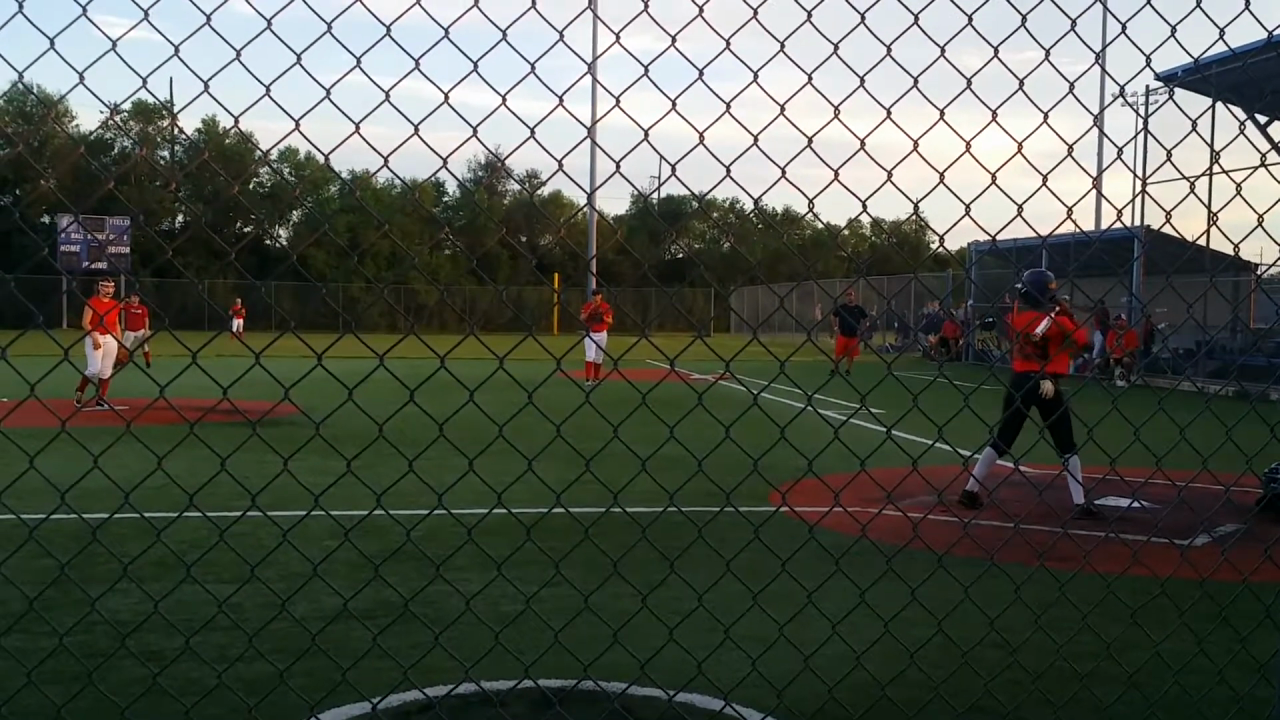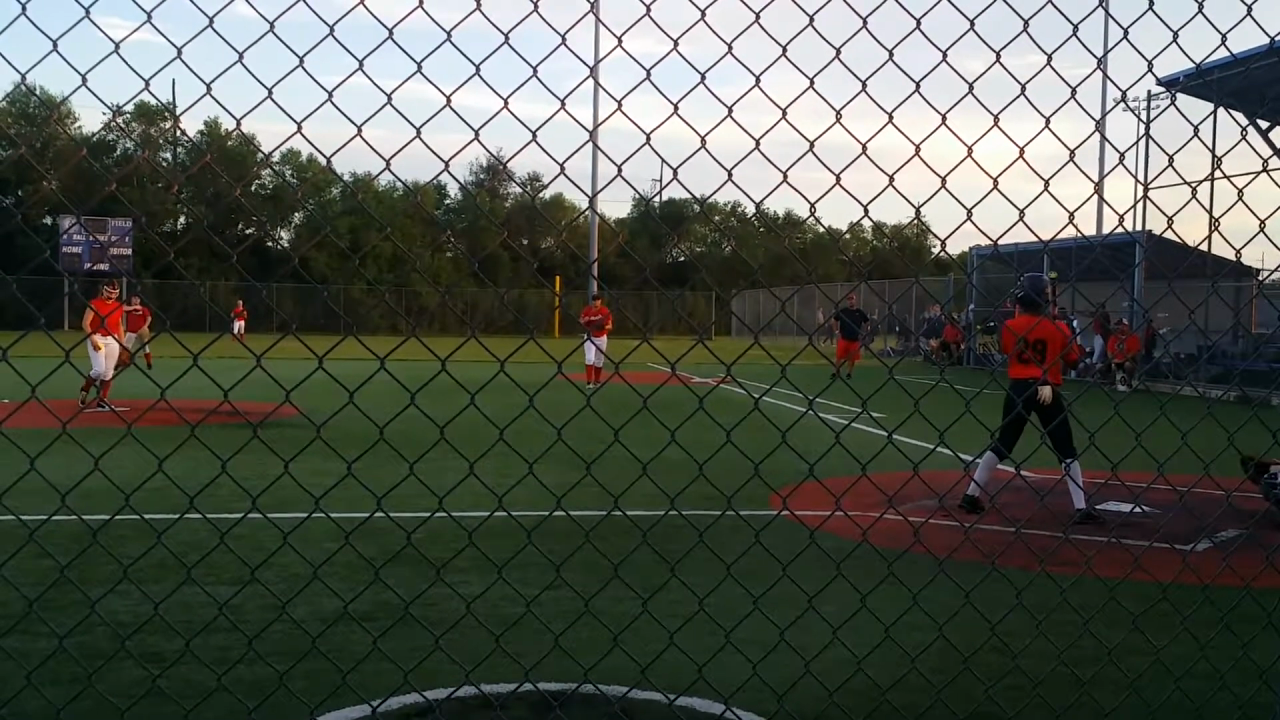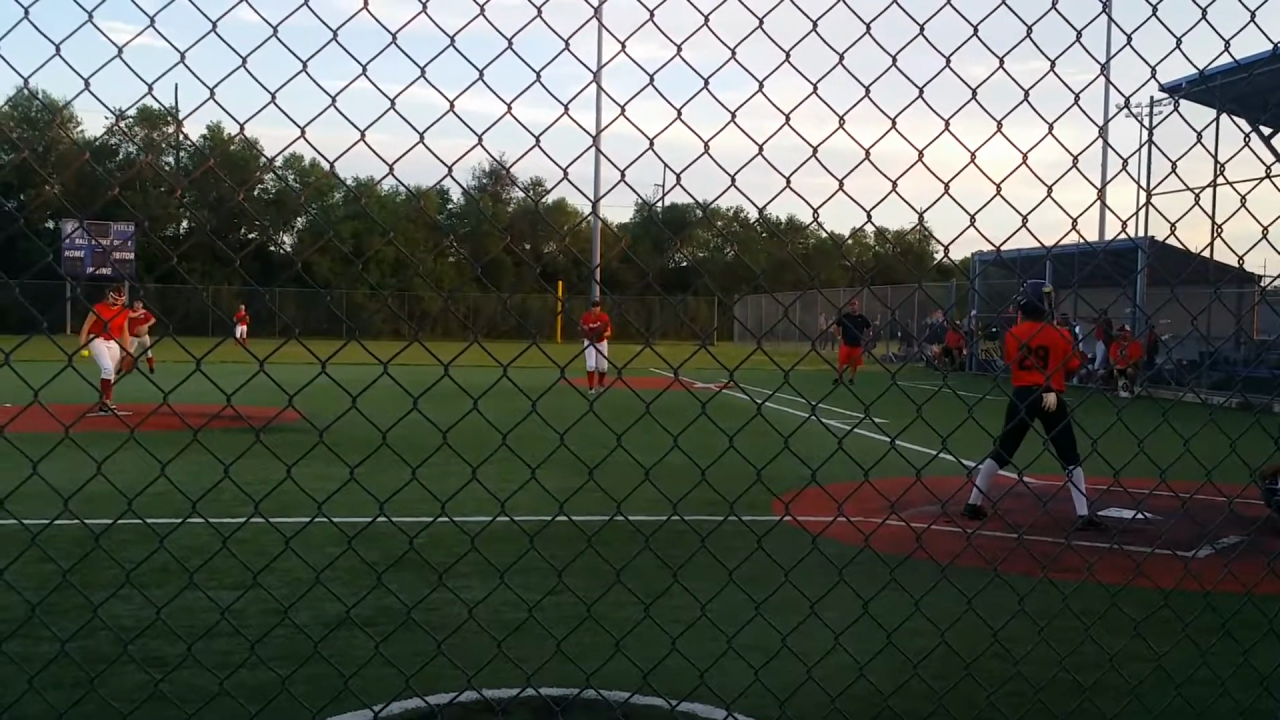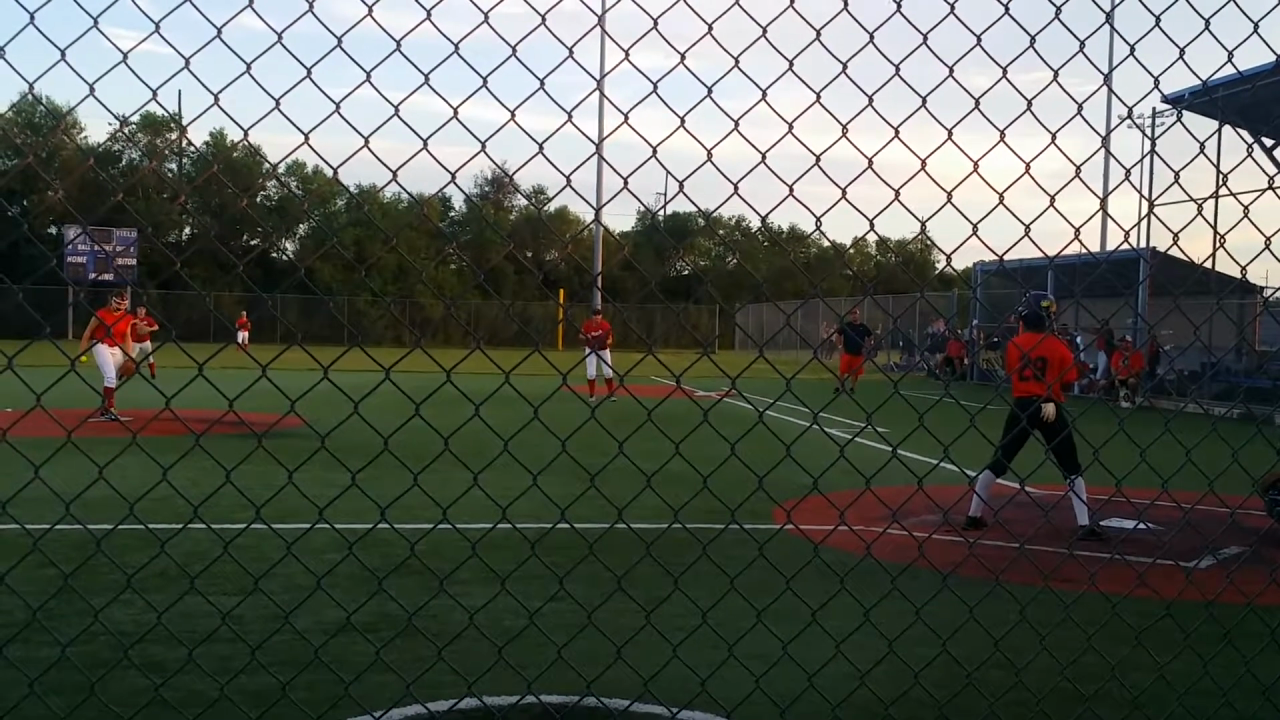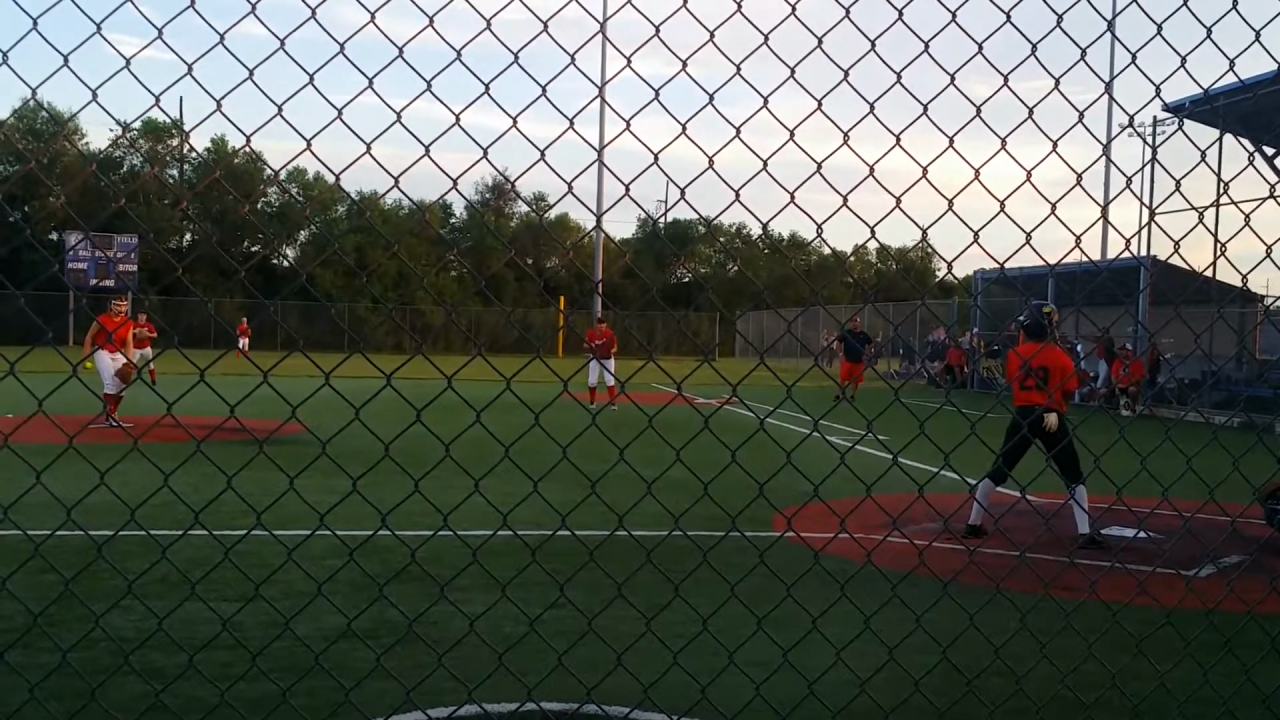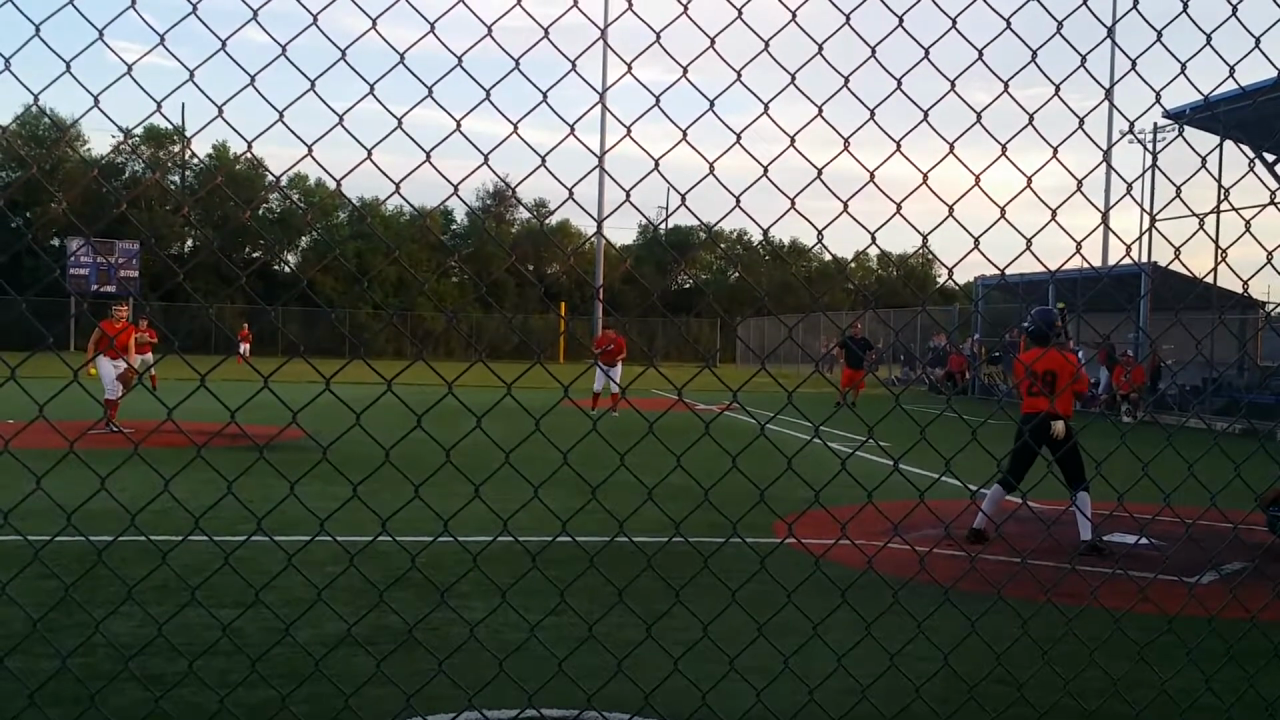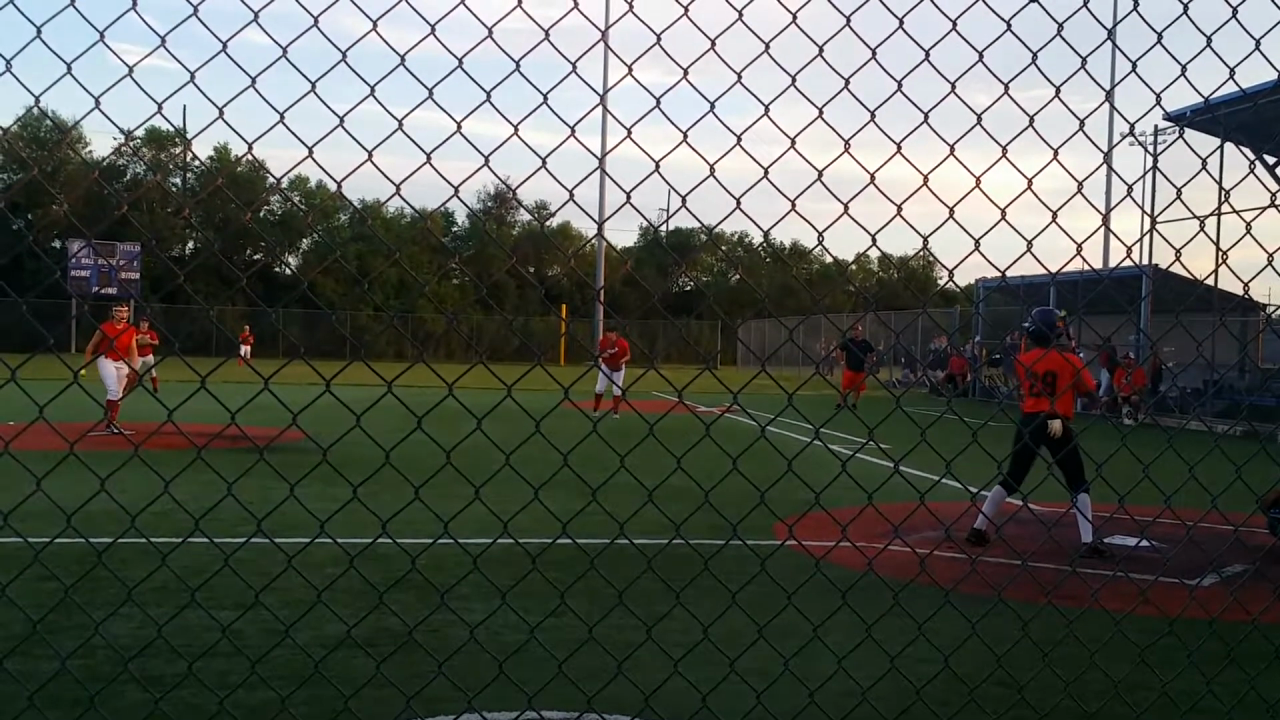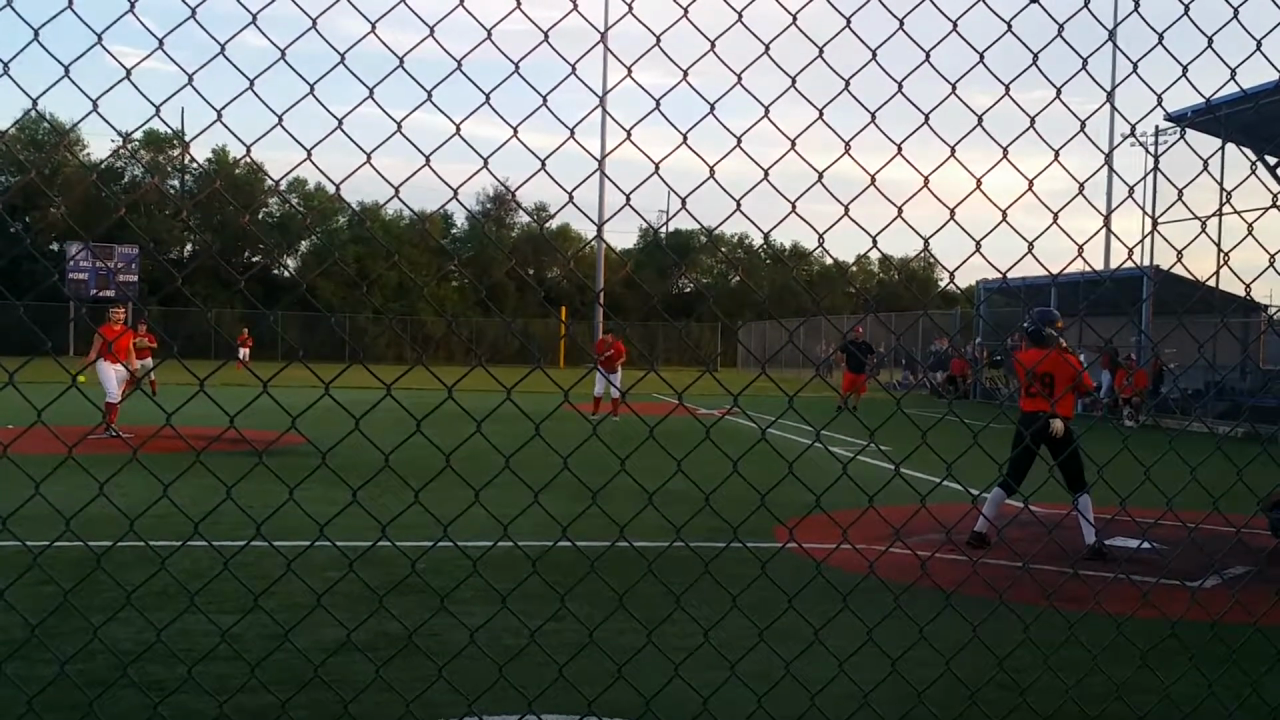
dt=0.3s
person 1, frame 1
left shoulder: (1015, 319)
right shoulder: (1060, 323)
right elbow: (1083, 341)
right wrist: (1069, 316)
left hip: (1019, 384)
right hip: (1047, 385)
left knee: (1001, 440)
right knee: (1067, 446)
left ankle: (970, 491)
right ankle: (1080, 504)
person 1, frame 2
left shoulder: (1010, 327)
right shoulder: (1058, 329)
right elbow: (1073, 361)
left hip: (1018, 389)
right hip: (1047, 391)
left knee: (1001, 445)
right knee: (1067, 451)
left ankle: (971, 495)
right ankle: (1082, 509)
person 1, frame 3
left shoulder: (1012, 335)
right shoulder: (1060, 335)
right elbow: (1071, 369)
left hip: (1021, 396)
right hip: (1051, 398)
left knee: (1002, 452)
right knee: (1070, 457)
left ankle: (973, 504)
right ankle: (1084, 515)
person 1, frame 4
left shoulder: (1013, 345)
right shoulder: (1059, 347)
right elbow: (1067, 381)
left hip: (1021, 407)
right hip: (1050, 409)
left knee: (999, 462)
right knee: (1072, 468)
left ankle: (973, 516)
right ankle: (1085, 525)
person 1, frame 5
left shoulder: (1014, 354)
right shoulder: (1061, 356)
right elbow: (1068, 392)
left hip: (1022, 417)
right hip: (1051, 418)
left knee: (998, 471)
right knee: (1074, 476)
left ankle: (973, 524)
right ankle: (1085, 533)
person 1, frame 6
left shoulder: (1021, 361)
right shoulder: (1068, 360)
right elbow: (1082, 393)
left hip: (1029, 423)
right hip: (1058, 425)
left knee: (1009, 478)
right knee: (1078, 484)
left ankle: (977, 528)
right ankle: (1087, 540)
person 1, frame 7
left shoulder: (1023, 360)
right shoulder: (1068, 360)
right elbow: (1090, 392)
left hip: (1028, 423)
right hip: (1058, 425)
left knee: (1010, 479)
right knee: (1078, 484)
left ankle: (978, 529)
right ankle: (1089, 542)
person 1, frame 8
left shoulder: (1020, 359)
right shoulder: (1067, 361)
right elbow: (1088, 390)
left hip: (1028, 423)
right hip: (1057, 425)
left knee: (1009, 480)
right knee: (1079, 486)
left ankle: (978, 532)
right ankle: (1092, 544)
